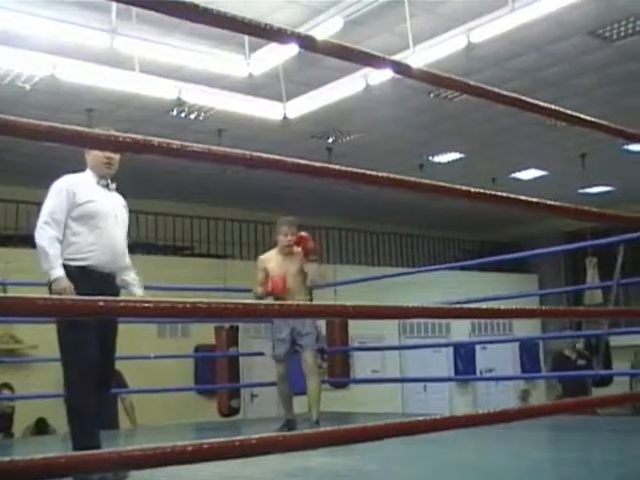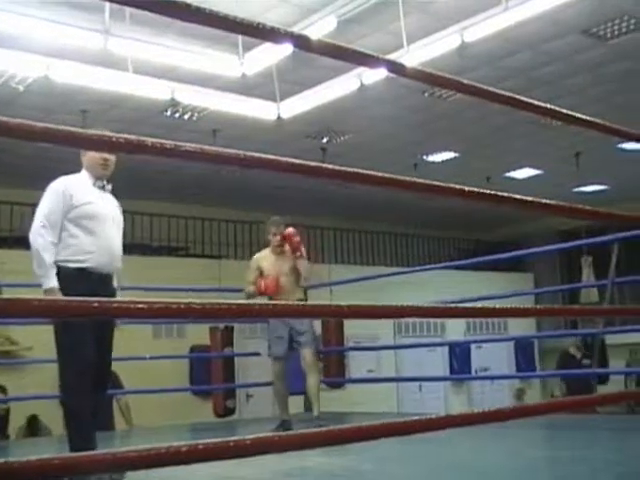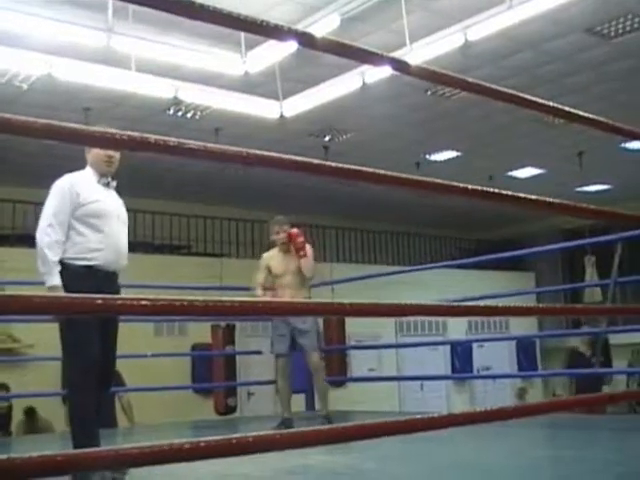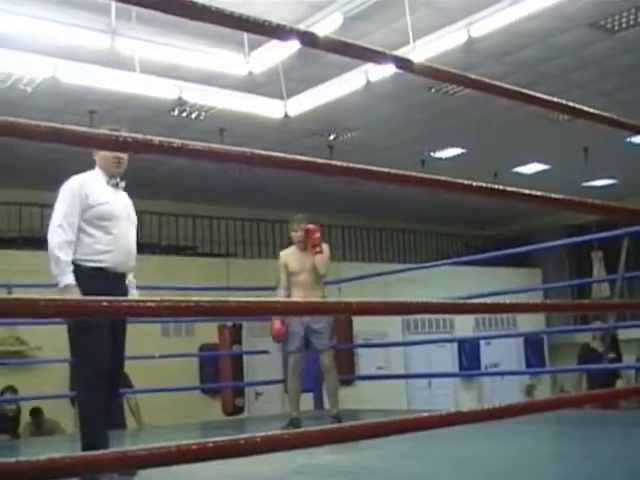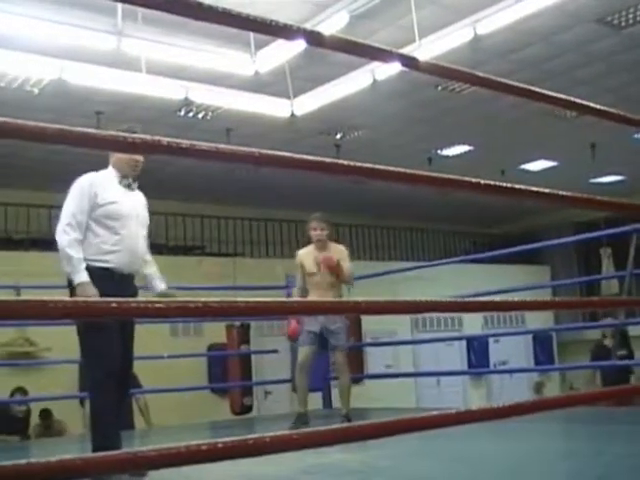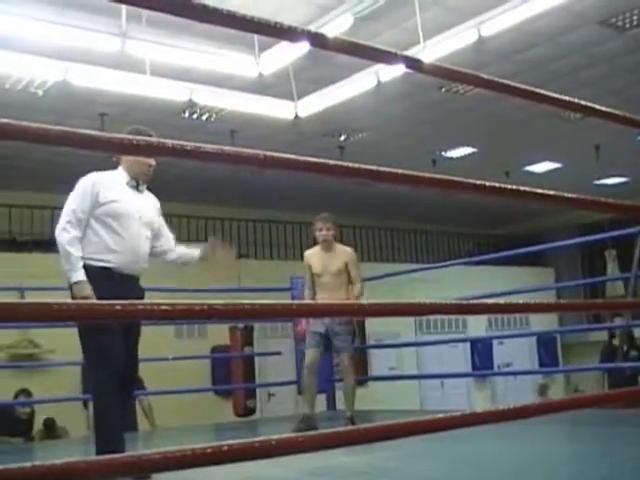
dt=0.2s
person 1, frame 1
left shoulder: (119, 200)
right shoulder: (69, 185)
right elbow: (46, 231)
left wrist: (137, 289)
right wrist: (57, 276)
left hip: (108, 287)
right hip: (77, 283)
left knee: (103, 369)
right knee: (82, 368)
left ankle: (92, 445)
right ankle: (86, 452)
person 1, frame 2
left shoulder: (112, 201)
right shoulder: (65, 187)
right elbow: (42, 234)
left wrist: (110, 290)
right wrist: (49, 283)
left hip: (103, 288)
right hip: (73, 283)
left knee: (99, 369)
right knee: (78, 368)
left ankle: (87, 446)
right ankle: (82, 451)
person 1, frame 3
left shoulder: (116, 198)
right shoulder: (71, 185)
right elbow: (48, 235)
right wrist: (53, 282)
left hip: (107, 285)
right hip: (79, 282)
left knee: (104, 369)
right knee: (84, 369)
left ankle: (91, 447)
right ankle: (85, 451)
person 1, frame 4
left shoulder: (124, 198)
right shoulder: (80, 185)
right elbow: (60, 236)
left wrist: (132, 290)
right wrist: (67, 283)
left hip: (115, 287)
right hip: (87, 283)
left knee: (113, 369)
right knee: (93, 368)
left ankle: (100, 446)
right ankle: (95, 452)
person 1, frame 5
left shoulder: (139, 199)
right shoulder: (90, 184)
right elbow: (68, 234)
left wrist: (160, 286)
right wrist: (80, 281)
left hip: (124, 286)
right hip: (94, 283)
left knee: (121, 371)
right knee: (104, 369)
left ankle: (108, 447)
right ankle: (107, 452)
person 1, frame 6
left shoulder: (150, 203)
right shoulder: (95, 183)
left elbow: (165, 248)
right elbow: (67, 230)
left wrist: (200, 253)
right wrist: (78, 278)
left hip: (129, 289)
right hip: (95, 284)
left knee: (127, 371)
right knee: (107, 370)
left ankle: (112, 450)
right ankle: (110, 457)
person 2, frame 1
left shoulder: (304, 253)
right shoulder: (265, 260)
left elbow: (312, 282)
right elbow: (257, 292)
left wrist: (309, 255)
right wrist: (267, 290)
left hip: (304, 315)
right hip: (281, 318)
left knee: (310, 366)
right knee: (281, 372)
left ankle: (315, 420)
right ankle: (289, 418)
person 2, frame 2
left shoulder: (298, 250)
right shoulder: (258, 259)
left elbow: (305, 276)
right elbow: (248, 288)
left wrist: (297, 249)
right wrist: (259, 288)
right hip: (277, 316)
left knee: (309, 362)
right knee: (278, 369)
left ankle: (317, 415)
right ankle: (285, 419)
person 2, frame 3
left shoulder: (305, 249)
right shoulder: (266, 259)
left elbow: (309, 275)
right elbow: (258, 288)
left wrist: (300, 249)
right wrist: (264, 300)
right hip: (280, 315)
left knee: (316, 363)
right knee: (282, 367)
left ankle: (325, 414)
right ankle: (286, 418)
person 2, frame 4
left shoulder: (322, 248)
right shoulder: (285, 256)
left elbow: (322, 270)
right elbow: (283, 288)
left wrist: (316, 246)
left hip: (318, 312)
right hip: (295, 314)
left knee: (327, 364)
right knee: (293, 366)
left ankle: (335, 414)
right ankle: (295, 417)
person 2, frame 5
left shoulder: (340, 251)
right shoulder: (301, 255)
left elbow: (349, 277)
right elbow: (300, 287)
left wrist: (337, 270)
left hip: (336, 313)
right hip: (311, 313)
left knee: (341, 363)
right knee: (302, 362)
left ankle: (345, 414)
right ankle: (302, 413)
person 2, frame 6
left shoulder: (347, 254)
right shoulder: (309, 256)
left elbow: (358, 284)
left wrist: (352, 303)
left hip: (342, 314)
left knee: (346, 365)
right knee: (310, 364)
left ankle: (350, 417)
right ankle: (309, 416)
